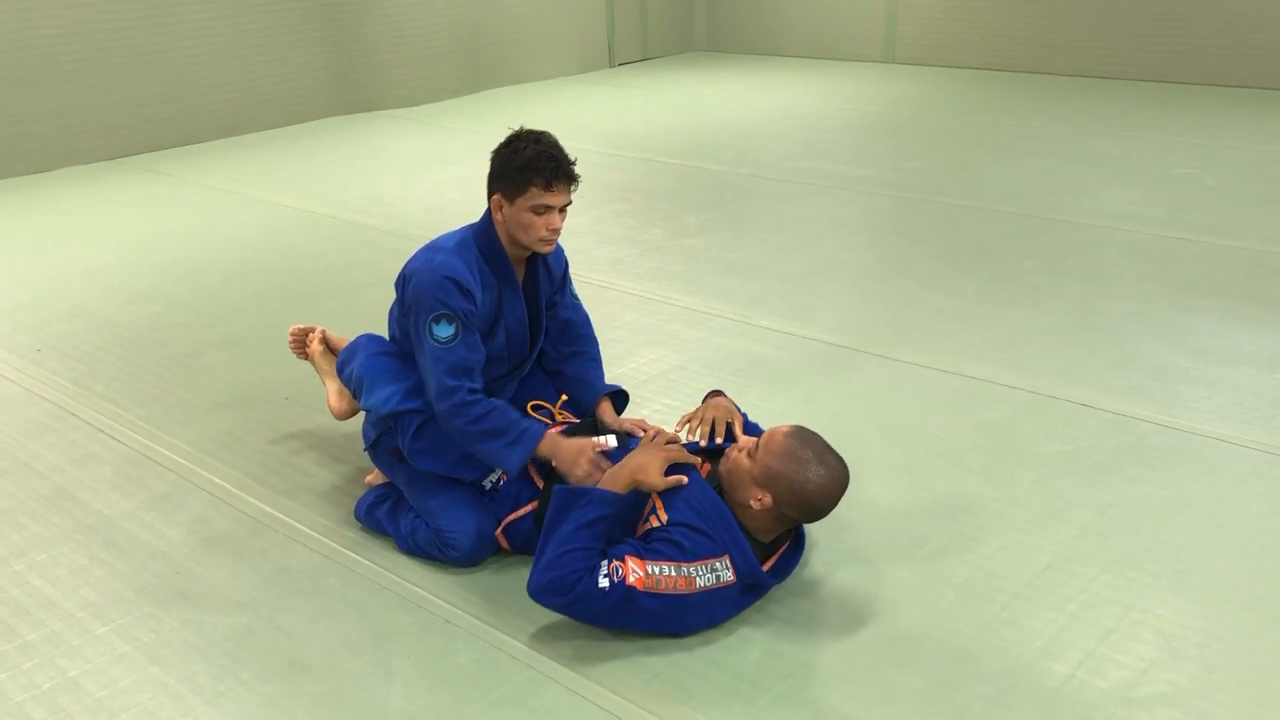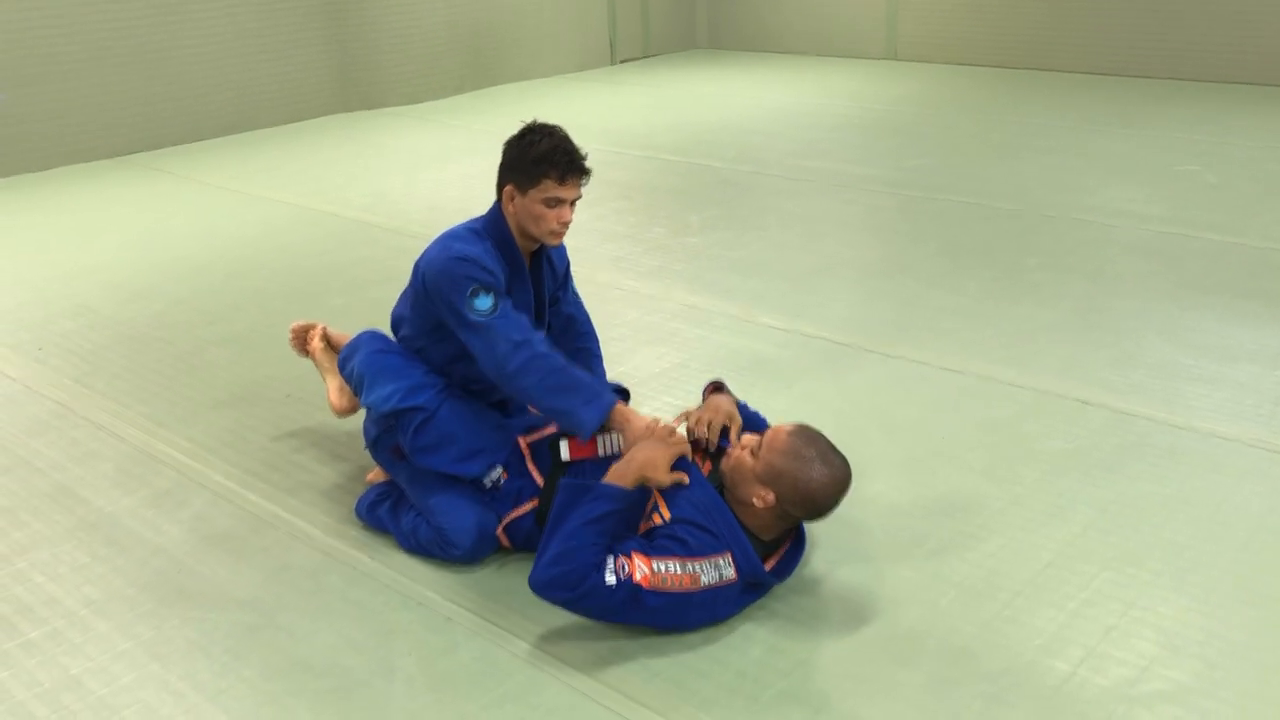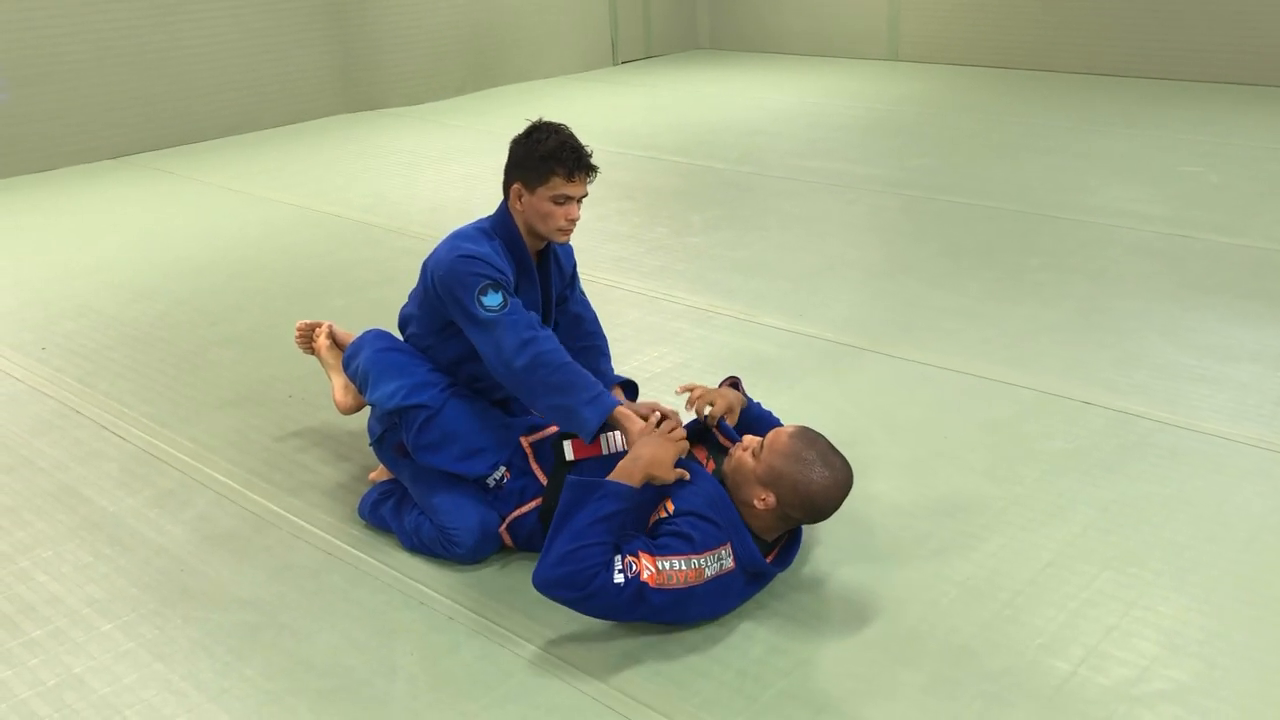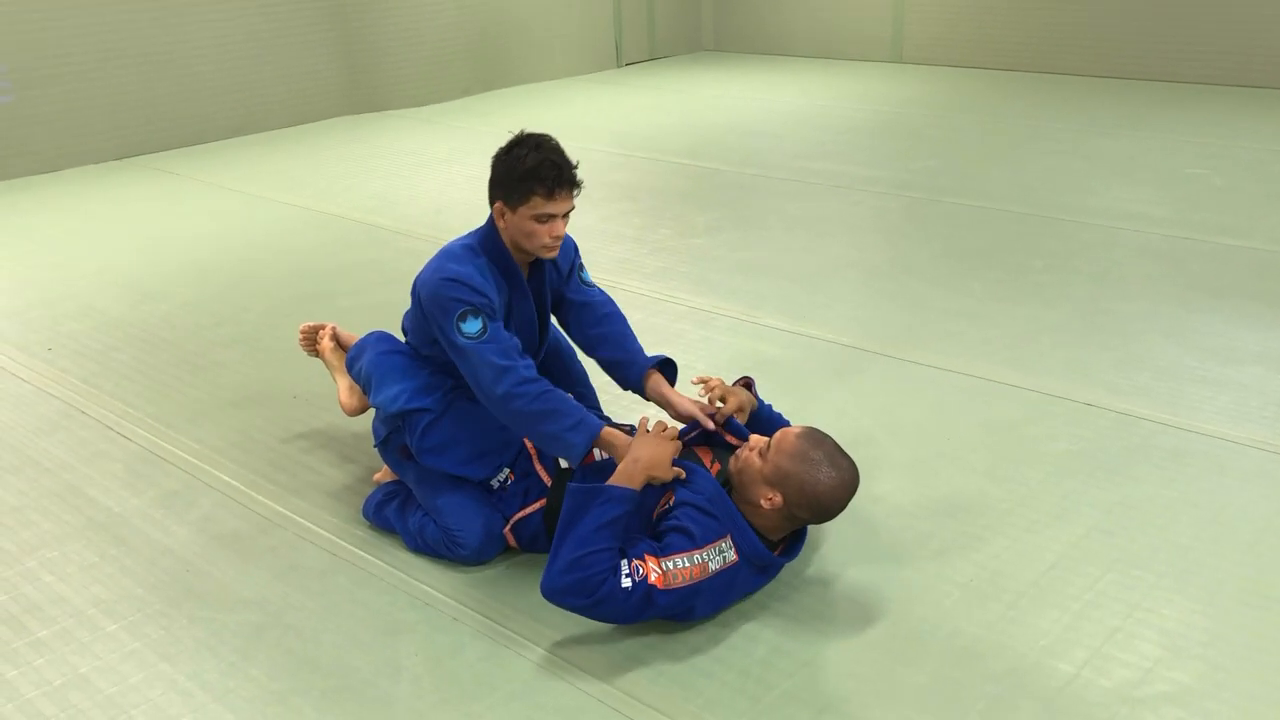
dt=0.3s
person 1, frame 1
left shoulder: (691, 558)
right shoulder: (774, 522)
left elbow: (559, 584)
right elbow: (748, 440)
left wrist: (619, 481)
right wrist: (723, 406)
left hip: (522, 489)
left ankle: (354, 364)
person 1, frame 2
left shoulder: (700, 557)
right shoulder: (776, 519)
left elbow: (562, 578)
right elbow: (768, 445)
left wrist: (625, 474)
right wrist: (725, 402)
left hip: (521, 488)
left knee: (408, 403)
left ankle: (358, 360)
person 1, frame 3
left shoulder: (705, 554)
right shoulder: (775, 517)
left elbow: (569, 577)
right elbow: (768, 435)
left wrist: (633, 470)
right wrist: (734, 399)
left hip: (521, 486)
left knee: (412, 400)
left ankle: (357, 359)
person 1, frame 4
left shoulder: (707, 552)
left elbow: (583, 587)
left wrist: (632, 471)
right wrist: (750, 401)
left hip: (523, 492)
left knee: (399, 376)
left ankle: (363, 359)
person 2, frame 1
left shoulder: (546, 257)
right shoulder: (443, 275)
left elbow: (572, 344)
right elbow: (458, 400)
left wrist: (606, 417)
right wrist: (551, 447)
left hip: (502, 394)
right hip: (427, 418)
right knee: (467, 538)
right ankle: (401, 477)
person 2, frame 2
left shoulder: (549, 252)
right shoulder: (457, 263)
left elbow: (573, 340)
right elbow: (520, 360)
left wrist: (610, 411)
right wrist: (618, 416)
left hip: (496, 399)
right hip: (425, 413)
person 2, frame 3
left shoulder: (555, 252)
right shoulder: (466, 262)
left elbow: (579, 335)
right elbow: (527, 358)
left wrist: (618, 402)
right wrist: (620, 418)
left hip: (502, 396)
person 2, frame 4
left shoulder: (553, 250)
right shoulder: (453, 281)
left elbow: (599, 323)
right elbow: (511, 387)
left wrist: (664, 393)
right wrist: (613, 442)
right hip: (436, 415)
right knee: (473, 540)
right ankle: (409, 474)
